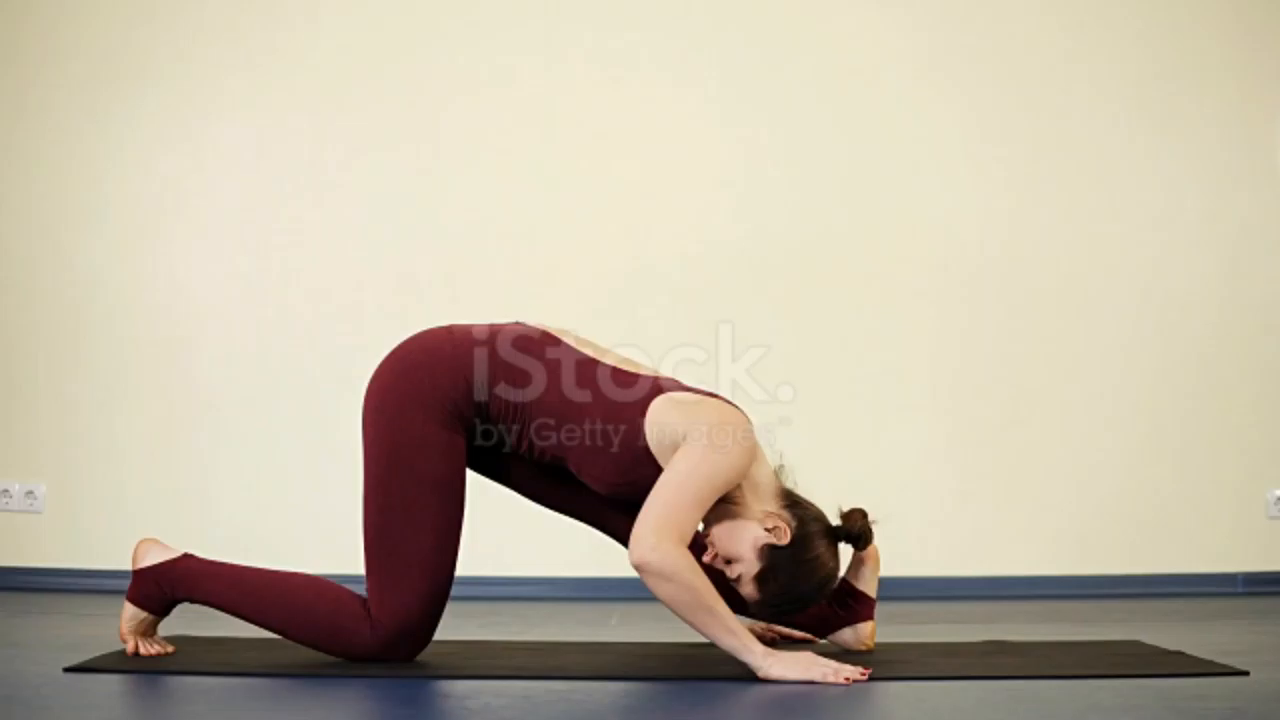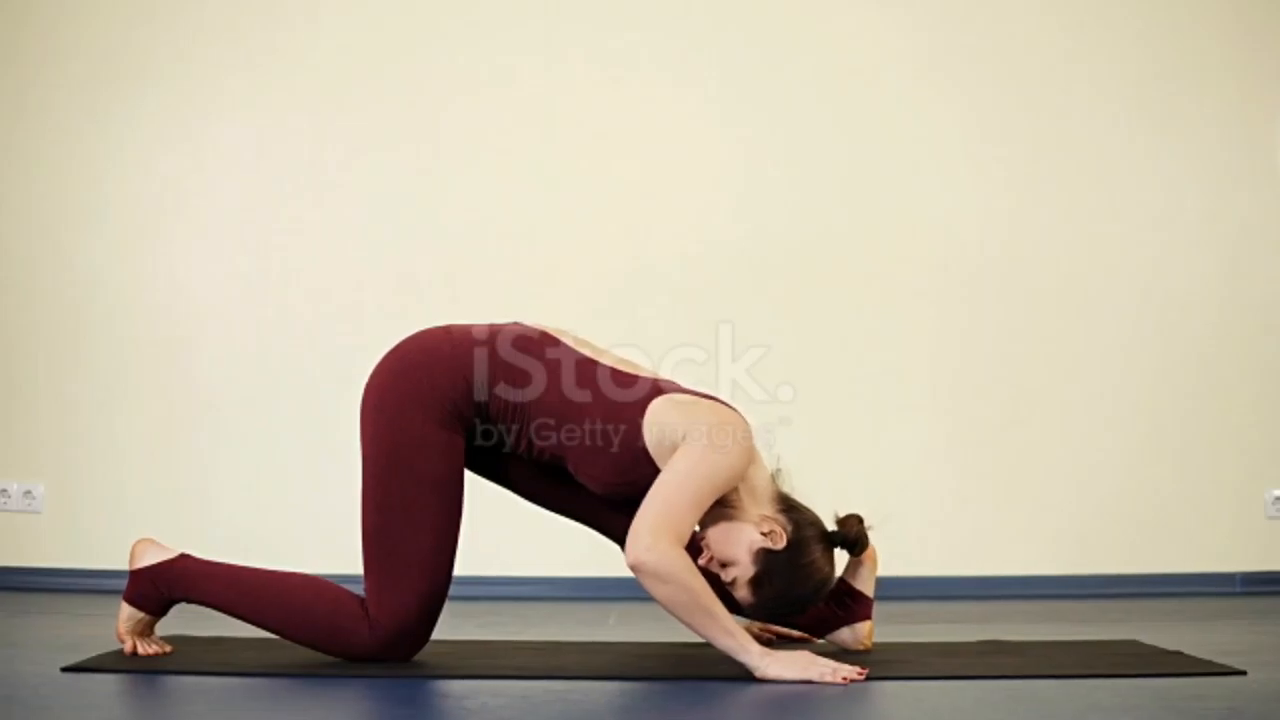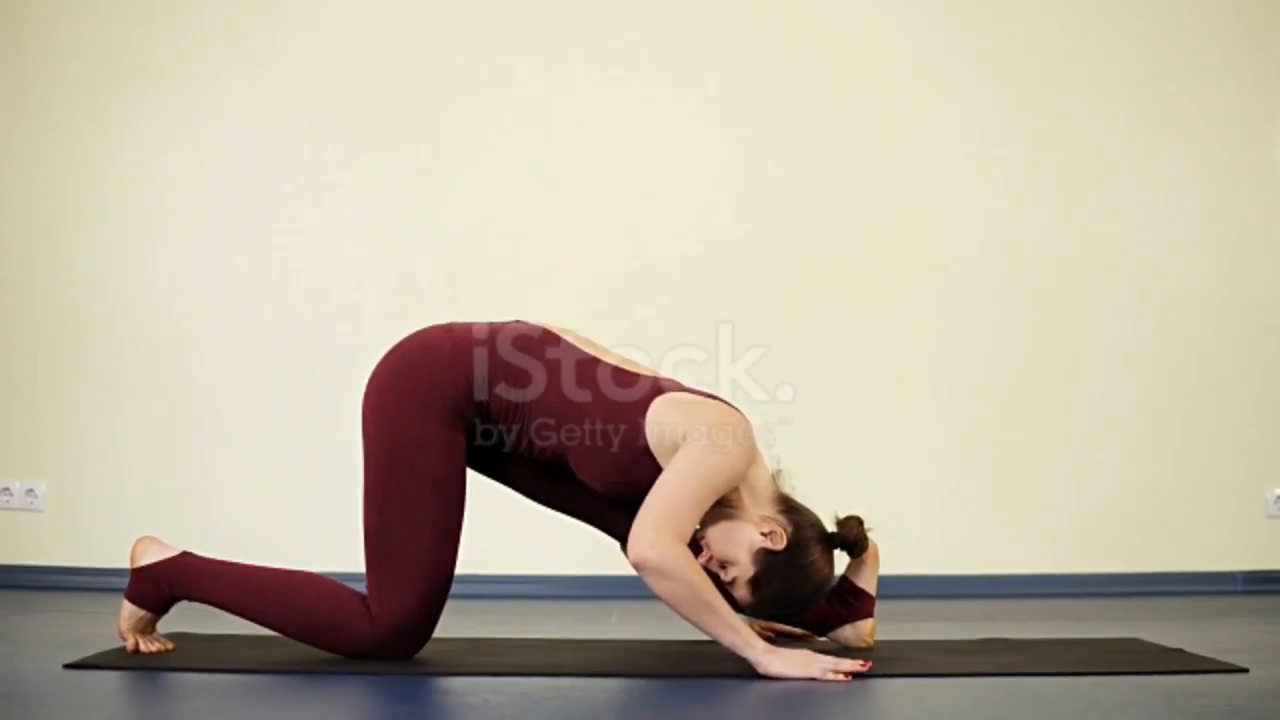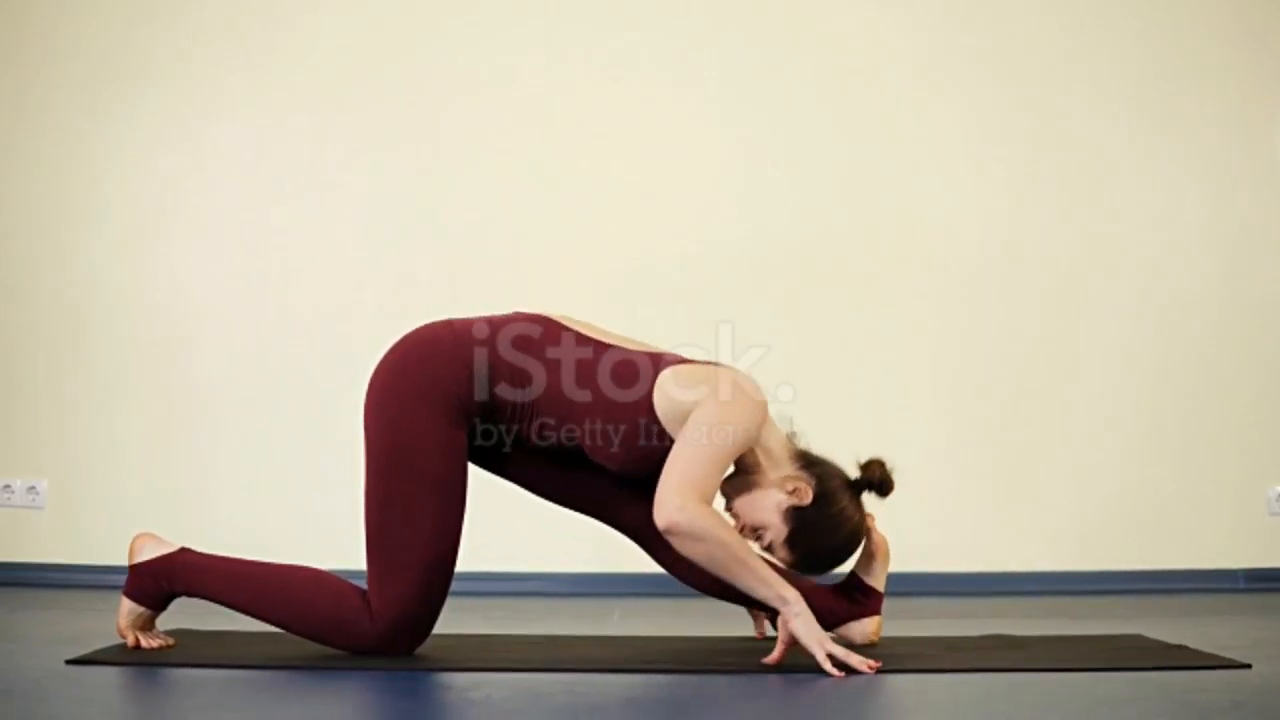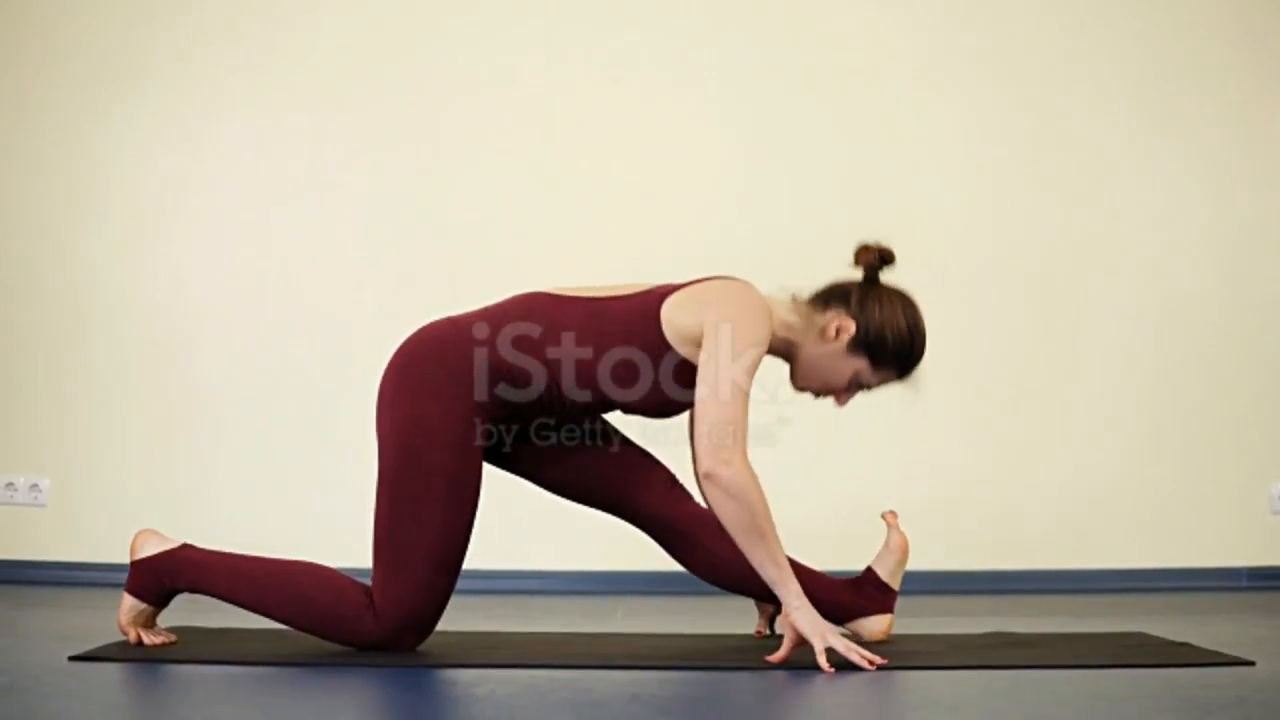
dt=0.4s
person 1, frame 1
left shoulder: (723, 471)
right shoulder: (727, 445)
left elbow: (665, 546)
right elbow: (652, 555)
right wrist: (760, 654)
left hip: (482, 398)
right hip: (430, 386)
right knee: (391, 633)
right ankle: (168, 573)
person 1, frame 2
left shoulder: (710, 472)
right shoulder: (725, 447)
left elbow: (665, 551)
right elbow: (648, 559)
left wrist: (737, 615)
right wrist: (756, 653)
left hip: (480, 395)
right hip: (429, 385)
right knee: (390, 634)
right ankle: (165, 574)
person 1, frame 3
left shoulder: (726, 479)
right shoulder: (728, 446)
left elbow: (664, 547)
right elbow: (650, 554)
right wrist: (757, 647)
left hip: (479, 395)
right hip: (429, 383)
right knee: (392, 629)
right ankle: (165, 572)
person 1, frame 4
left shoulder: (727, 420)
right shoulder: (739, 411)
left elbow: (669, 518)
right elbow: (681, 518)
right wrist: (787, 599)
left hip: (487, 394)
right hip: (431, 383)
right knee: (390, 628)
right ankle: (165, 569)
person 1, frame 5
left shoulder: (735, 324)
right shoulder: (745, 318)
left elbow: (711, 473)
right elbow: (722, 468)
left wrist: (764, 577)
right wrist: (793, 597)
left hip: (503, 393)
right hip: (443, 385)
right knee: (394, 622)
right ankle: (169, 565)
